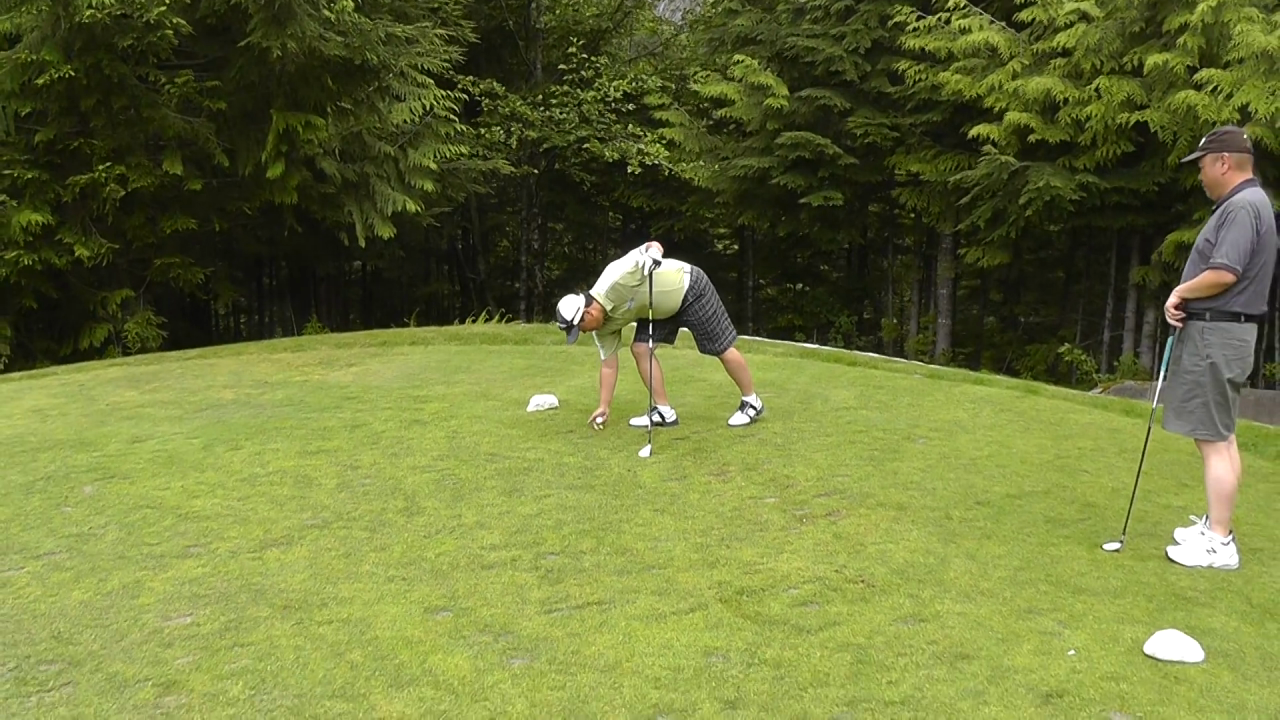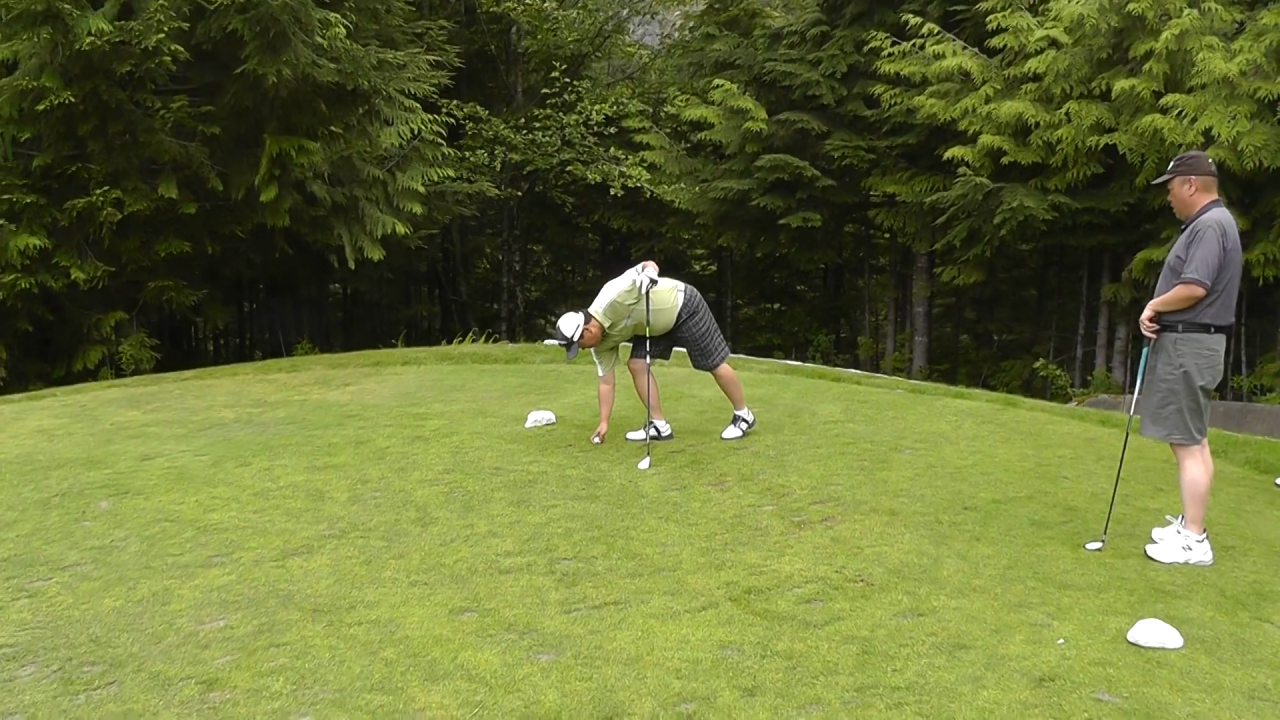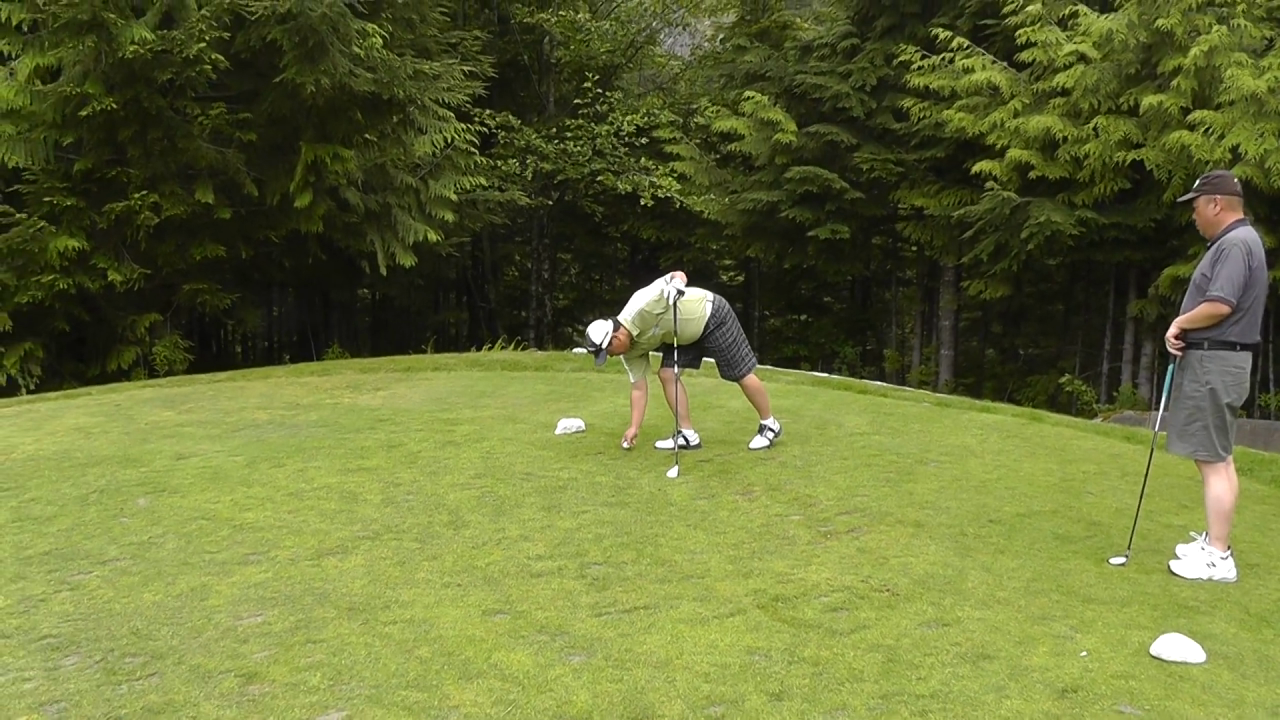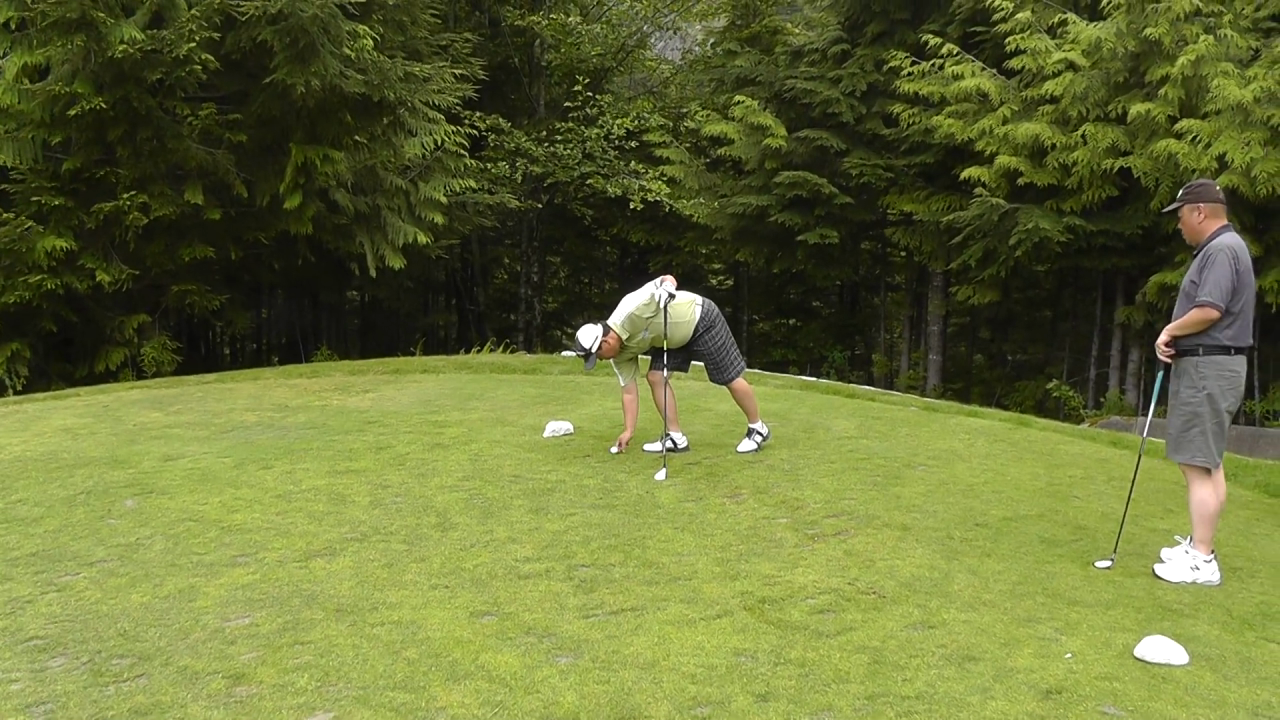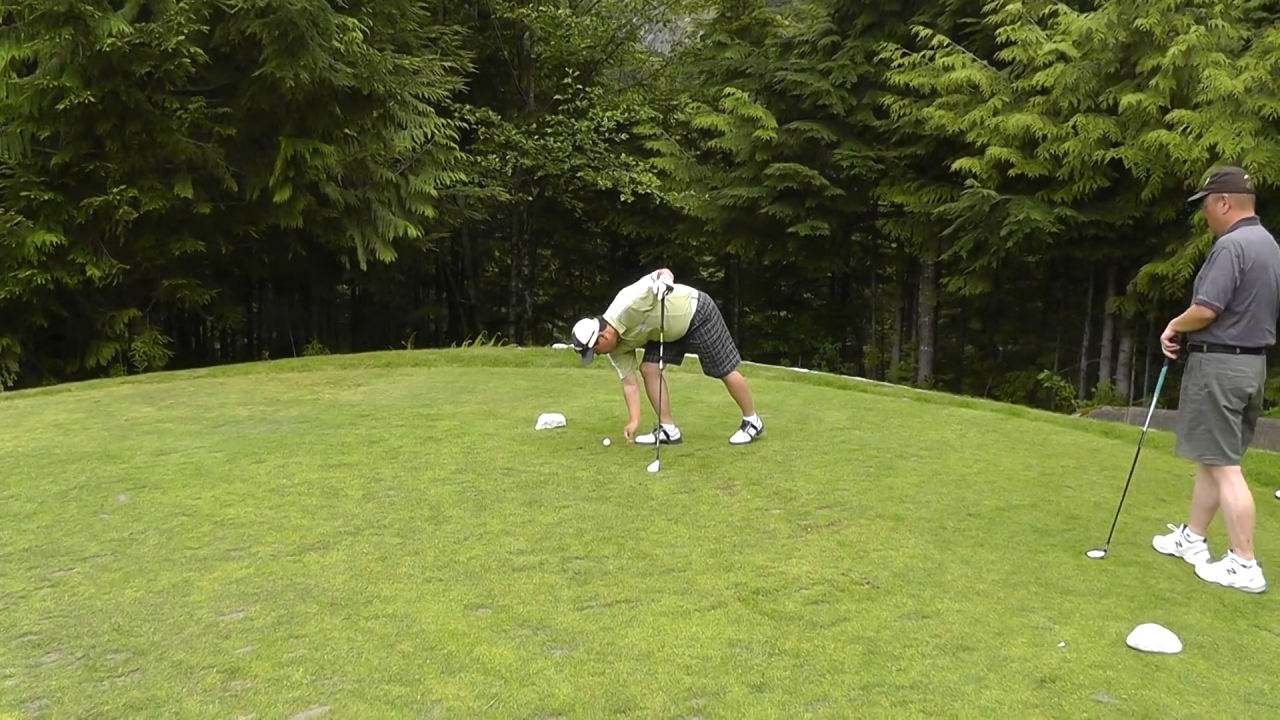
dt=0.7s
person 1, frame 1
left shoulder: (1243, 205)
right shoulder: (1240, 204)
left elbow: (1224, 273)
left wrist: (1180, 292)
right wrist: (1185, 299)
left hip: (1216, 333)
right hip: (1215, 330)
left knee: (1213, 439)
right knee: (1220, 436)
left ankle: (1219, 542)
right ankle: (1215, 526)
person 1, frame 2
left shoulder: (1209, 224)
right shoulder: (1207, 223)
left elbow: (1194, 287)
left wrist: (1154, 306)
right wrist: (1159, 313)
left hip: (1189, 344)
right hip: (1187, 341)
left knee: (1188, 443)
right knee: (1194, 440)
left ankle: (1194, 540)
right ankle: (1190, 525)
person 1, frame 3
left shoulder: (1235, 243)
right shoulder: (1233, 241)
left elbow: (1219, 305)
left wrist: (1179, 323)
right wrist: (1185, 330)
left hip: (1213, 361)
right hip: (1215, 359)
left knee: (1212, 459)
right knee: (1218, 457)
left ankle: (1218, 557)
right ankle: (1214, 542)
person 1, frame 4
left shoulder: (1221, 249)
right shoulder: (1219, 248)
left elbow: (1209, 310)
left wrist: (1169, 331)
right wrist: (1175, 337)
left hip: (1208, 368)
right hip: (1207, 365)
left knee: (1197, 464)
right knee: (1207, 463)
left ankle: (1201, 560)
right ankle: (1197, 546)
person 1, frame 5
left shoulder: (1232, 245)
left elbow: (1206, 310)
left wrist: (1173, 326)
left hip: (1219, 365)
left knee: (1224, 466)
right knee: (1212, 459)
left ankle: (1244, 565)
right ankle: (1192, 538)
person 2, frame 1
left shoulder: (615, 279)
right shoulder: (605, 325)
left elbow: (654, 245)
right elbow: (609, 364)
left wrist: (653, 252)
right wrist: (604, 406)
left hip: (690, 288)
left knee: (722, 348)
right knee: (640, 349)
left ankle: (751, 402)
right ankle: (663, 411)
person 2, frame 2
left shoulder: (612, 299)
right shoulder: (603, 341)
left elbow: (649, 264)
right elbow: (606, 381)
left wrist: (649, 272)
right wrist: (604, 423)
left hip: (684, 306)
right hip: (656, 324)
left knee: (714, 363)
right knee: (636, 365)
left ankle: (743, 415)
right ankle: (659, 426)
person 2, frame 3
left shoulder: (641, 307)
right shoulder: (631, 349)
left elbow: (679, 275)
right elbow: (639, 387)
left wrist: (677, 283)
right wrist: (634, 427)
left hip: (711, 315)
left knee: (742, 374)
right knee: (667, 374)
left ankle: (769, 425)
right ankle: (687, 434)
person 2, frame 4
left shoulder: (631, 312)
right shoulder: (622, 352)
left elbow: (668, 279)
right elbow: (629, 391)
left wrist: (667, 286)
right wrist: (629, 430)
left hip: (702, 319)
left knee: (730, 378)
right knee: (655, 377)
left ankle: (757, 429)
right ankle: (675, 437)
person 2, frame 5
left shoulder: (628, 306)
right shoulder: (618, 346)
left elbow: (664, 272)
right elbow: (629, 384)
left wrist: (665, 279)
right wrist: (634, 420)
left hip: (698, 314)
left knee: (726, 370)
right knee: (649, 369)
left ankle: (752, 421)
right ankle: (668, 428)
